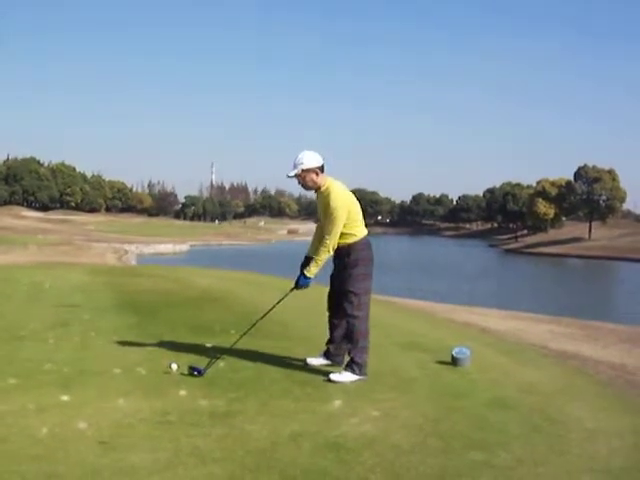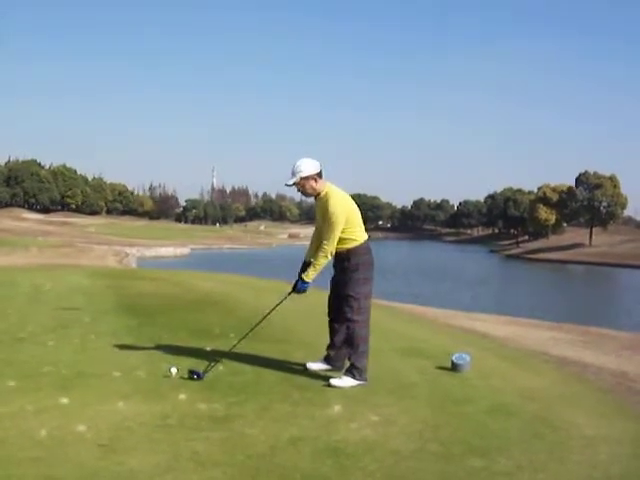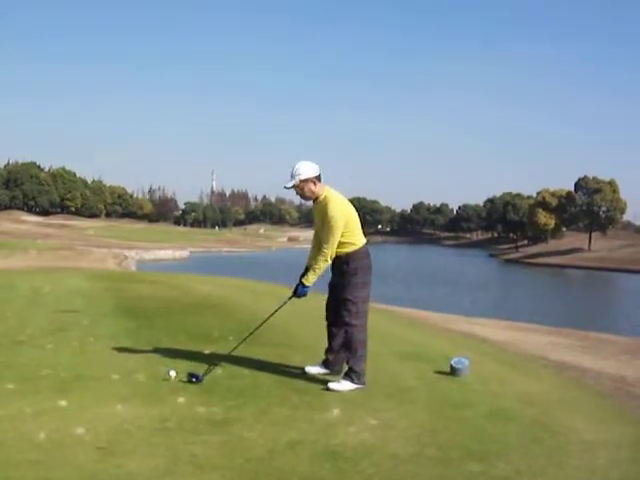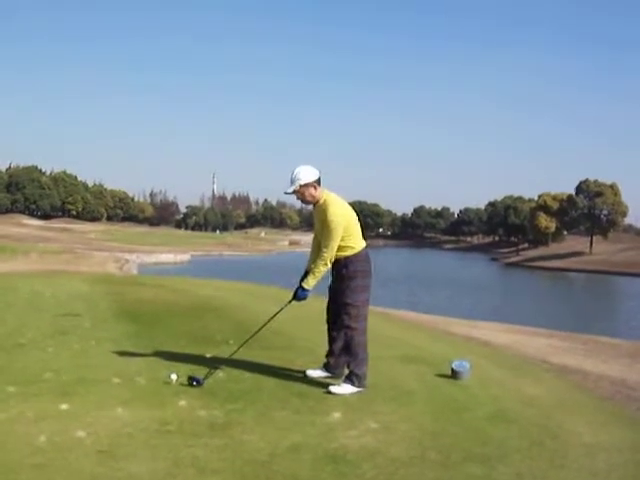
dt=0.4s
person 1, frame 1
left shoulder: (336, 197)
right shoulder: (322, 192)
left elbow: (329, 243)
right elbow: (321, 229)
left wrist: (309, 273)
right wrist: (308, 257)
left hip: (356, 253)
right hip: (343, 253)
left knee: (353, 310)
right knee: (336, 306)
left ankle: (357, 367)
right ankle: (334, 353)
person 1, frame 2
left shoulder: (335, 202)
right shoulder: (321, 198)
left elbow: (327, 248)
right elbow: (319, 234)
left wrist: (307, 277)
right wrist: (306, 262)
left hip: (357, 258)
right hip: (344, 257)
left knee: (354, 314)
right knee: (336, 311)
left ankle: (357, 372)
right ankle: (335, 358)
person 1, frame 3
left shoulder: (334, 206)
right shoulder: (318, 202)
left elbow: (327, 252)
right elbow: (318, 238)
left wrist: (307, 281)
right wrist: (307, 269)
left hip: (355, 262)
right hip: (341, 261)
left knee: (352, 318)
right knee: (334, 314)
left ankle: (355, 376)
right ankle: (333, 363)
person 1, frame 4
left shoulder: (333, 210)
right shoulder: (319, 205)
left elbow: (327, 256)
right elbow: (318, 242)
left wrist: (307, 285)
right wrist: (307, 272)
left hip: (355, 265)
right hip: (341, 265)
left knee: (351, 321)
right knee: (335, 318)
left ankle: (356, 379)
right ankle: (334, 366)
